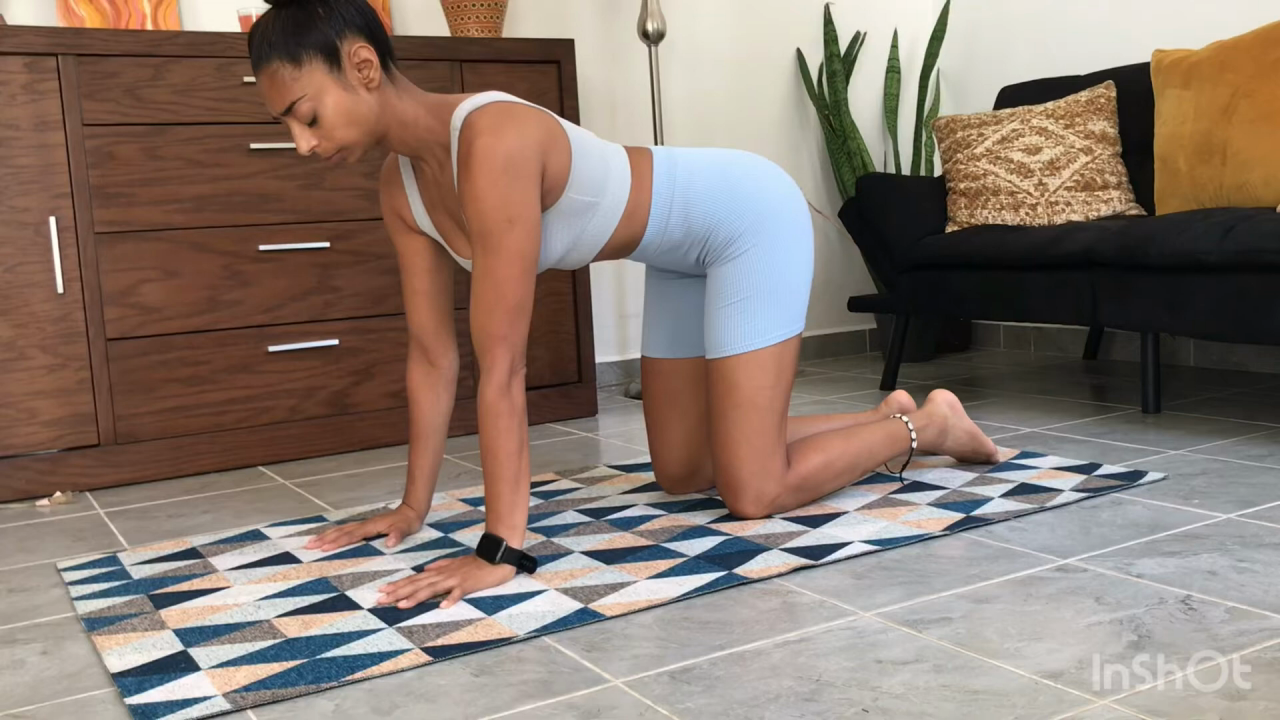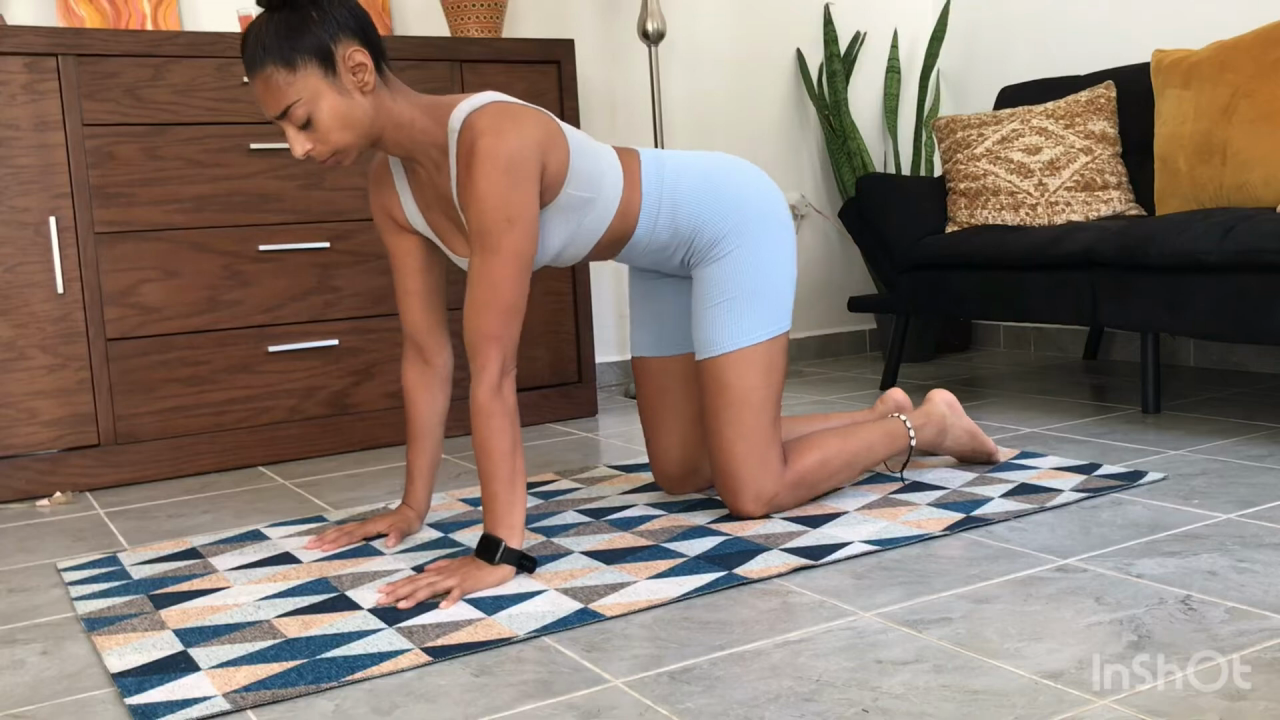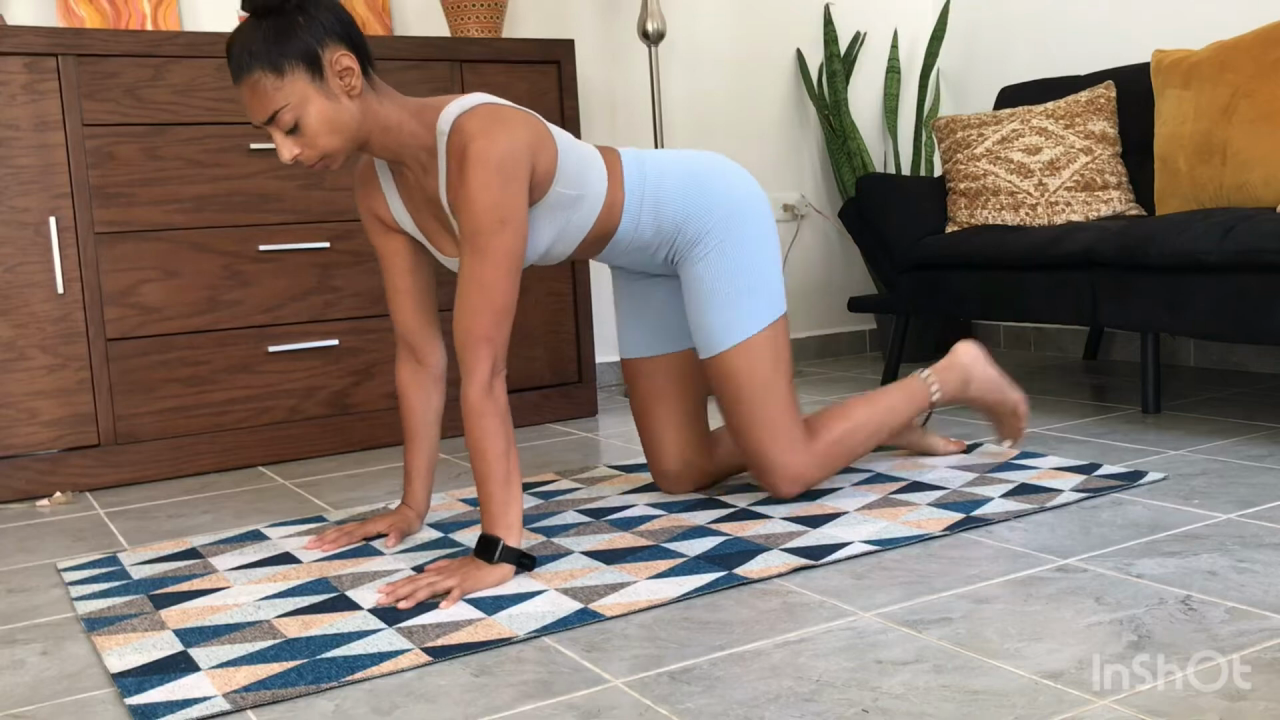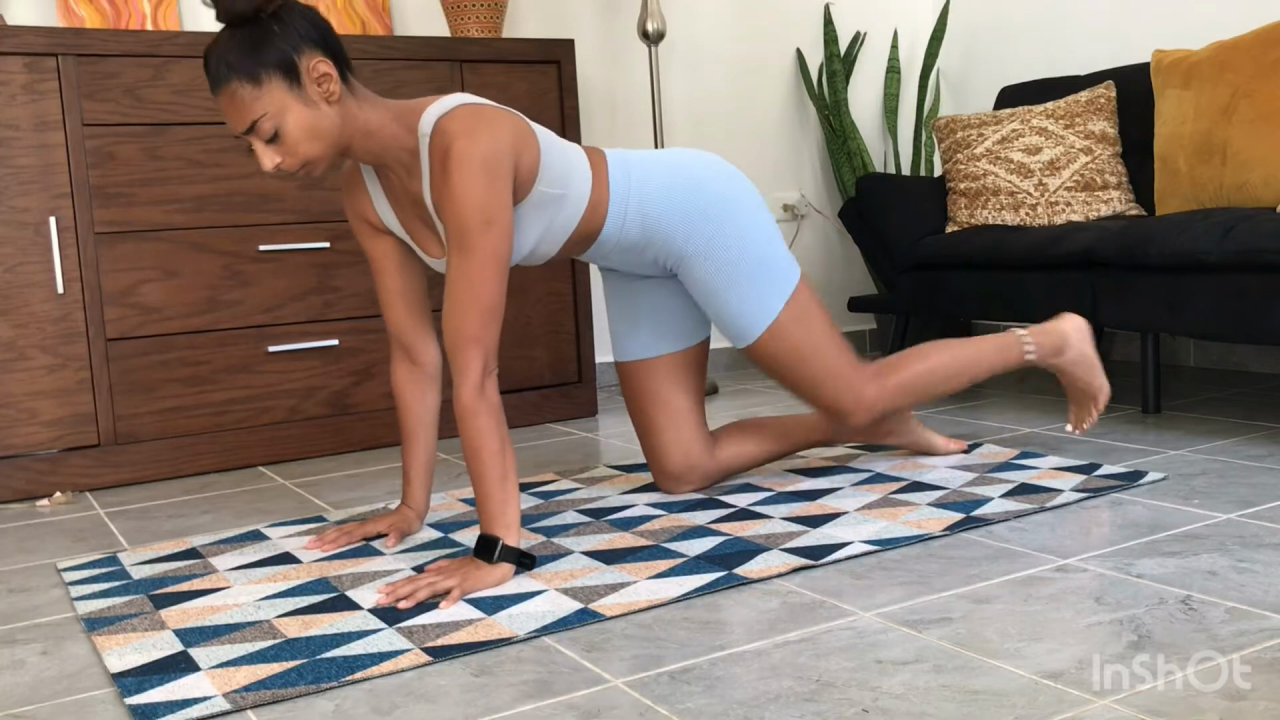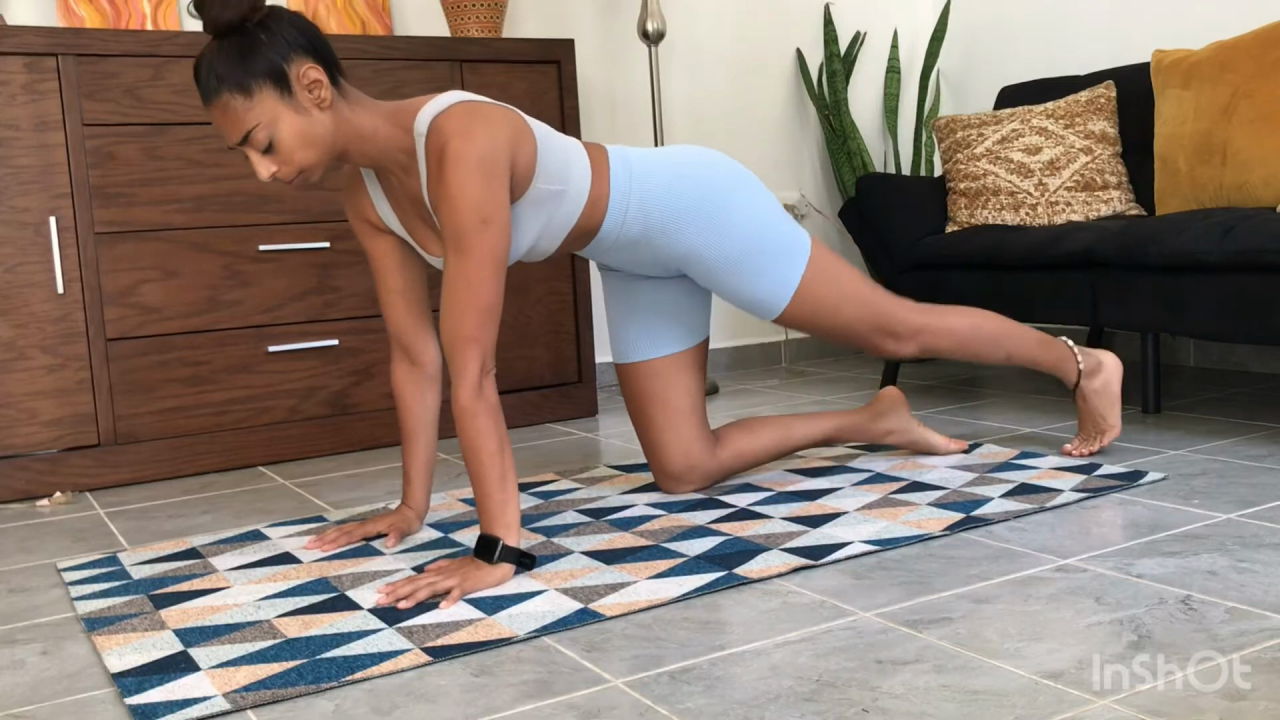
dt=0.2s
person 1, frame 1
left shoulder: (493, 141)
right shoulder: (402, 186)
left elbow: (500, 369)
right elbow: (432, 356)
left wrist: (502, 548)
right wrist: (413, 508)
left hip: (748, 213)
right hip: (685, 249)
left knee: (755, 495)
right knee: (682, 475)
left ankle: (929, 423)
right ankle: (884, 419)
person 1, frame 2
left shoulder: (493, 140)
right shoulder: (391, 187)
left elbow: (492, 368)
right elbow: (427, 354)
left wrist: (502, 547)
right wrist: (414, 506)
left hip: (732, 215)
right hip: (666, 253)
left knee: (754, 493)
right knee: (682, 474)
left ankle: (924, 420)
right ankle: (882, 417)
person 1, frame 3
left shoulder: (483, 141)
right shoulder: (377, 188)
left elbow: (482, 368)
right elbow: (420, 355)
left wrist: (501, 546)
right wrist: (412, 507)
left hip: (708, 209)
right hip: (646, 252)
left knee: (788, 472)
right knee: (683, 470)
left ankle: (954, 375)
right ankle: (870, 422)
person 1, frame 4
left shoulder: (464, 142)
right shoulder: (365, 193)
left elbow: (474, 369)
right elbow: (414, 355)
left wrist: (500, 547)
right wrist: (412, 506)
left hip: (694, 210)
right hip: (635, 257)
left knee: (850, 396)
right knee: (683, 470)
left ankle: (1052, 341)
right ankle: (883, 423)
person 1, frame 5
left shoulder: (458, 142)
right shoulder: (366, 195)
left elbow: (472, 370)
right elbow: (415, 356)
left wrist: (500, 547)
right wrist: (412, 506)
left hip: (694, 207)
right hip: (636, 257)
left knee: (893, 328)
right knee: (684, 468)
left ankle: (1086, 365)
right ankle: (876, 421)
